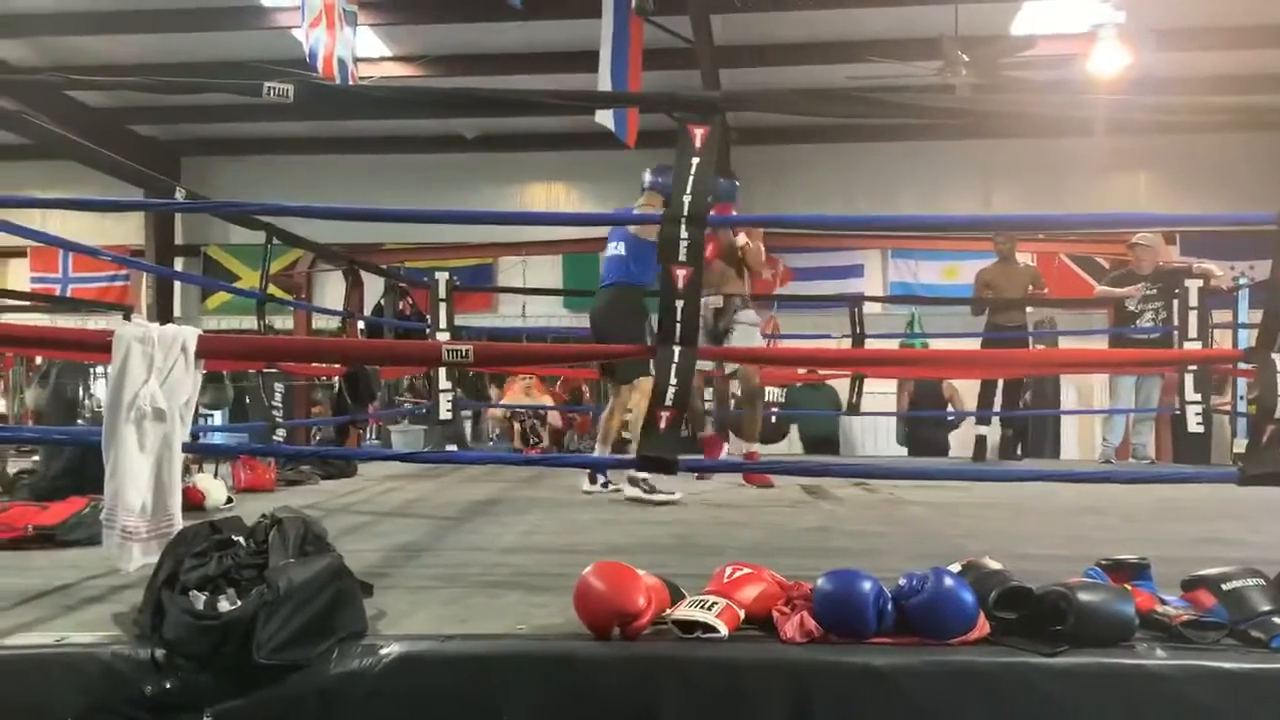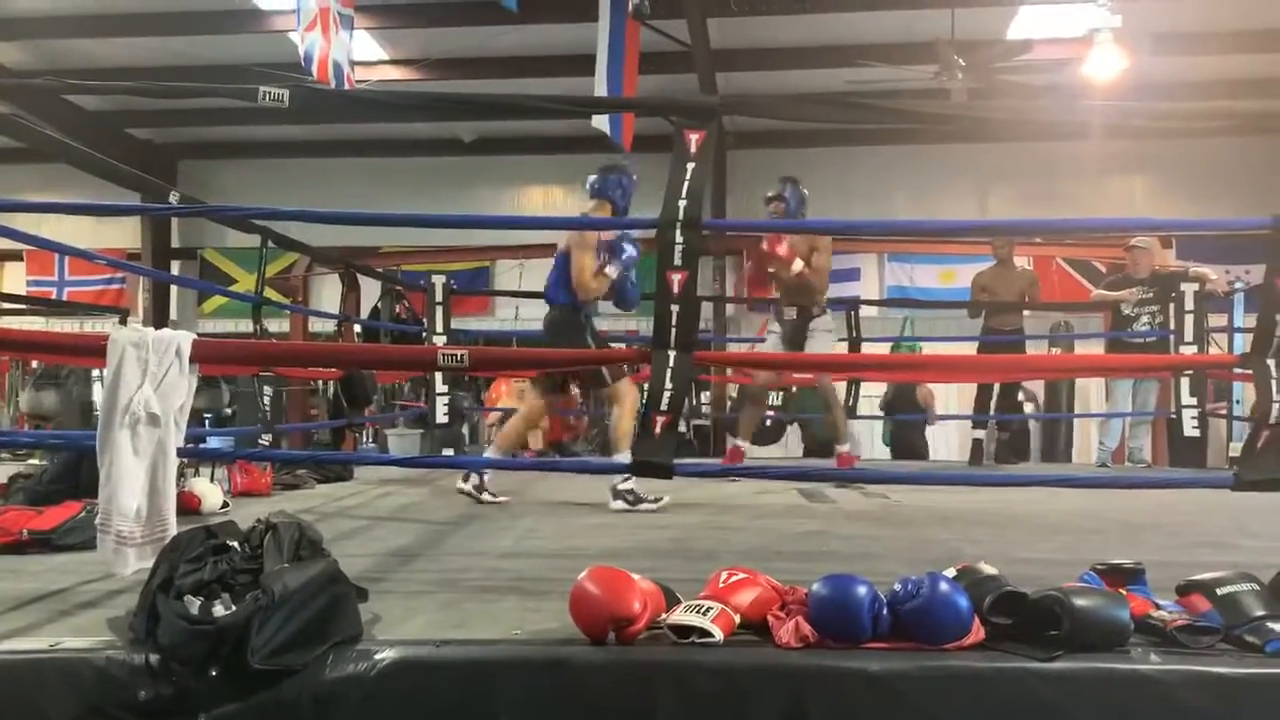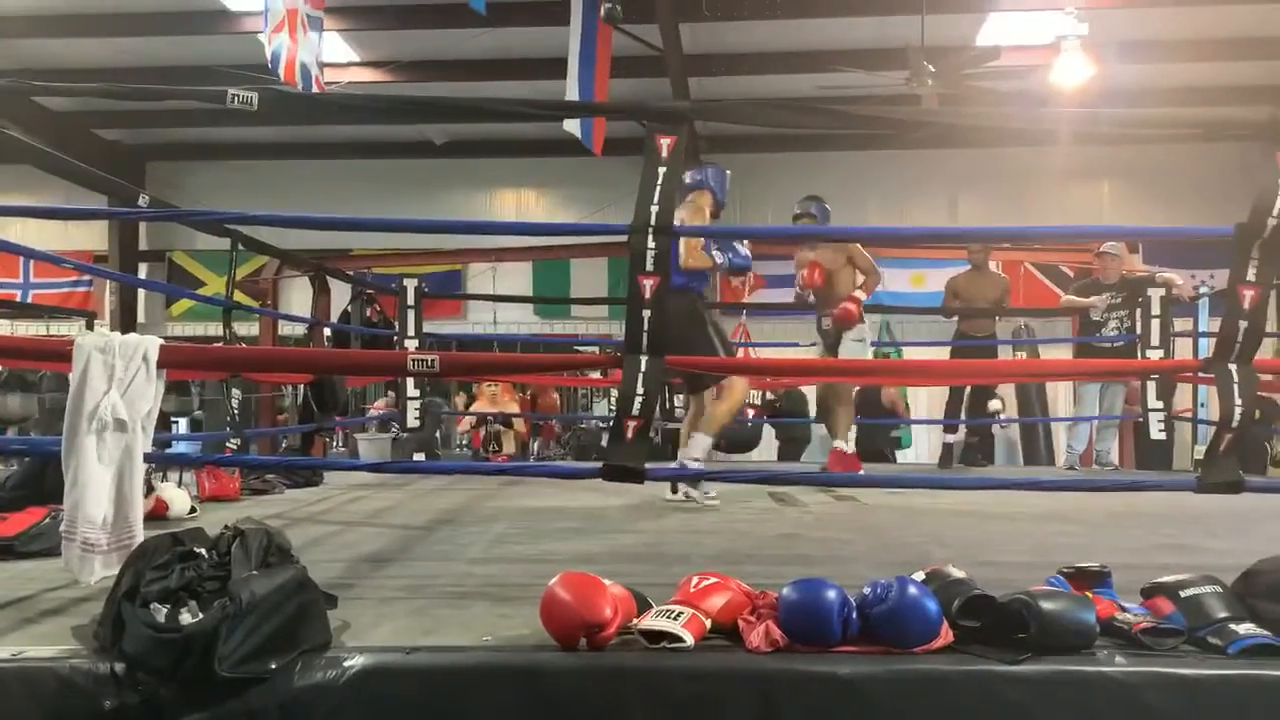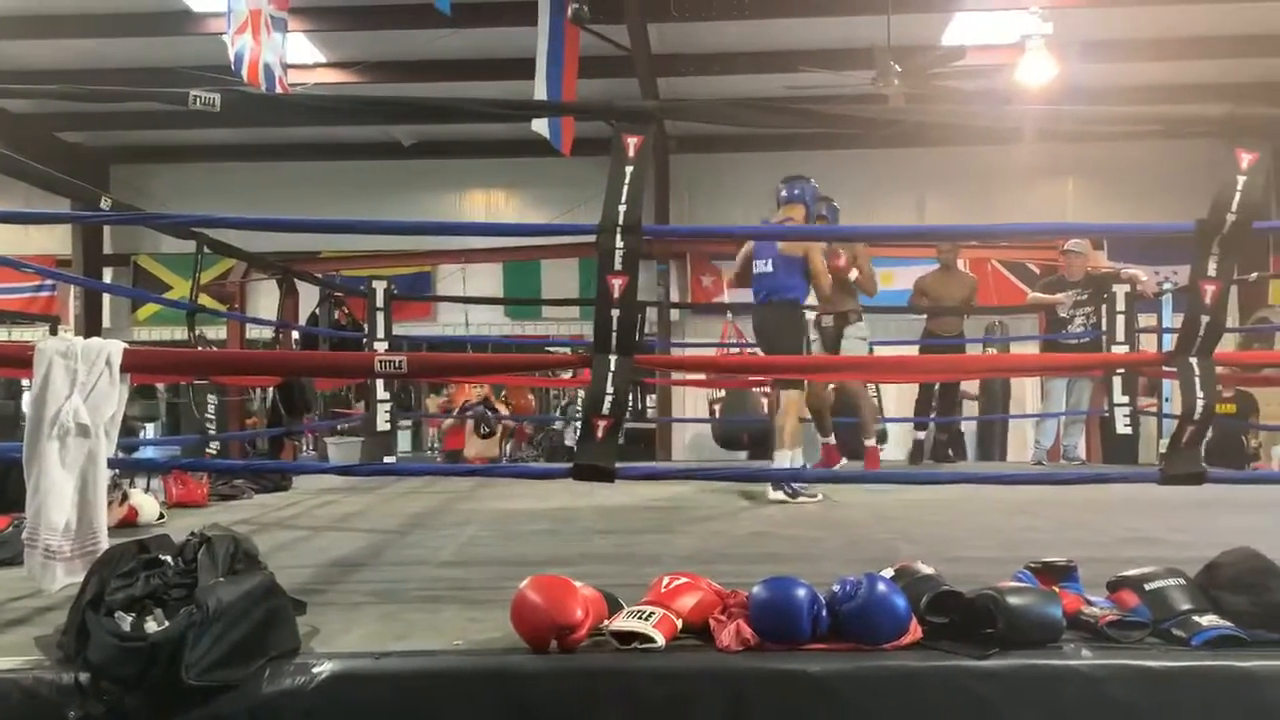
dt=0.7s
person 1, frame 1
right shoulder: (660, 218)
left hip: (603, 304)
right hip: (627, 305)
left knee: (620, 394)
right knee: (646, 388)
left ankle: (596, 473)
right ankle: (637, 476)
person 1, frame 2
left shoulder: (602, 233)
right shoulder: (587, 231)
right elbow: (584, 290)
left wrist: (620, 286)
right wrist: (615, 267)
left hip: (566, 323)
right hip: (572, 324)
left knee: (537, 407)
right knee: (627, 395)
left ankle: (476, 474)
right ankle: (623, 487)
person 1, frame 3
left shoulder: (684, 215)
right shoulder: (696, 212)
right elbow: (688, 259)
left wrist: (719, 261)
right wrist: (725, 259)
left hip: (674, 309)
right hip: (689, 308)
left knee: (701, 395)
right knee: (736, 386)
left ankle: (681, 481)
right ankle: (692, 457)
person 1, frame 4
left shoulder: (758, 235)
left elbow: (736, 278)
right elbow: (824, 290)
right wrist: (822, 265)
left hip: (762, 316)
right hip: (787, 316)
left knee: (788, 390)
right knee: (791, 395)
left ankle: (793, 465)
right ankle: (781, 481)
person 2, frame 1
left shoulder: (748, 225)
left elbow: (758, 265)
left wrist: (736, 234)
right wrist: (701, 253)
left hip: (739, 311)
right hip: (703, 310)
left knee: (752, 385)
right knee: (688, 386)
left ankle: (751, 459)
right ankle: (709, 439)
person 2, frame 2
left shoulder: (817, 238)
right shoulder: (769, 237)
left elbow: (821, 286)
left wrist: (791, 259)
left hip: (813, 321)
right hip: (782, 320)
left knee: (825, 388)
right knee: (756, 386)
left ankle: (845, 458)
right ankle: (735, 455)
person 2, frame 3
left shoulder: (843, 245)
right shoulder: (802, 257)
left elbow: (874, 275)
right elbow: (801, 301)
left wrist: (856, 299)
right wrist: (802, 285)
left hip: (852, 327)
right hip: (825, 329)
left knee: (841, 388)
right knee: (824, 396)
left ankle: (839, 455)
right ankle: (847, 455)
person 2, frame 4
left shoulder: (854, 247)
left elbow: (872, 289)
left wrist: (846, 268)
left hip: (850, 324)
right hip: (821, 326)
left knee: (855, 387)
right knee: (814, 394)
left ankle: (871, 451)
right ankle: (831, 449)
person 3, frame 1
left shoulder: (1168, 274)
right shoulder: (1121, 277)
left elbow: (1200, 267)
right elbow: (1098, 292)
left wrist: (1217, 274)
right wrist: (1123, 292)
right hip: (1125, 351)
left knee: (1148, 407)
right knee: (1119, 404)
left ankle: (1141, 450)
right ankle: (1108, 450)
person 3, frame 2
left shoulder: (1164, 278)
right shoulder: (1117, 281)
left elbow: (1196, 271)
right elbow: (1094, 296)
left wrist: (1213, 279)
right wrist: (1119, 296)
left hip: (1153, 356)
right hip: (1122, 355)
left knee: (1145, 411)
right knee: (1116, 408)
left ankle: (1137, 453)
right ankle: (1104, 454)
person 3, frame 3
left shoulder: (1132, 283)
right shoulder: (1086, 286)
left elbow: (1164, 276)
right elbow: (1064, 301)
left wrist: (1179, 284)
right wrist: (1088, 302)
left hip: (1121, 360)
right hip: (1090, 359)
left knee: (1112, 414)
right knee: (1084, 411)
left ankle: (1103, 455)
right ankle: (1071, 456)
person 3, frame 4
left shoulder: (1097, 280)
right shoulder: (1051, 283)
left elbow: (1128, 273)
right elbow: (1030, 298)
left wrist: (1143, 280)
right wrist: (1054, 299)
left hip: (1087, 356)
right hip: (1057, 355)
left knee: (1079, 409)
right knee: (1052, 407)
left ankle: (1070, 450)
right ankle: (1039, 451)
person 4, frame 1
left shoulder: (1030, 272)
right shoulder: (985, 274)
right elbow: (975, 310)
left wrist: (1036, 296)
right wrist: (984, 301)
left hip: (1019, 333)
right hip: (994, 332)
left knee: (1014, 388)
right knee: (988, 386)
left ankle: (1007, 443)
right ankle: (981, 442)
person 4, frame 2
left shoulder: (1028, 276)
right shoulder: (982, 277)
left elbow: (1038, 304)
right elbow: (972, 313)
left wrist: (1031, 300)
right wrist: (980, 303)
left hip: (1016, 336)
right hip: (991, 335)
left knee: (1010, 392)
right knee: (985, 389)
left ankle: (1002, 446)
right ankle: (977, 445)
person 4, frame 3
left shoulder: (1002, 282)
right shoulder: (956, 282)
left elbow: (1006, 311)
right elbow: (945, 311)
left wrist: (1001, 310)
right wrist: (955, 309)
left hip: (988, 342)
right hip: (963, 341)
left knee: (982, 397)
right knee: (956, 394)
left ankle: (971, 449)
right ankle: (948, 448)
person 4, frame 4
left shoulder: (970, 281)
right shoulder: (925, 281)
left elbow: (973, 308)
right elbow: (912, 305)
left wrist: (969, 308)
right wrist: (924, 307)
left hip: (956, 341)
right hip: (931, 339)
left knee: (950, 394)
right knee: (926, 392)
left ankle: (941, 446)
right ankle: (919, 444)
